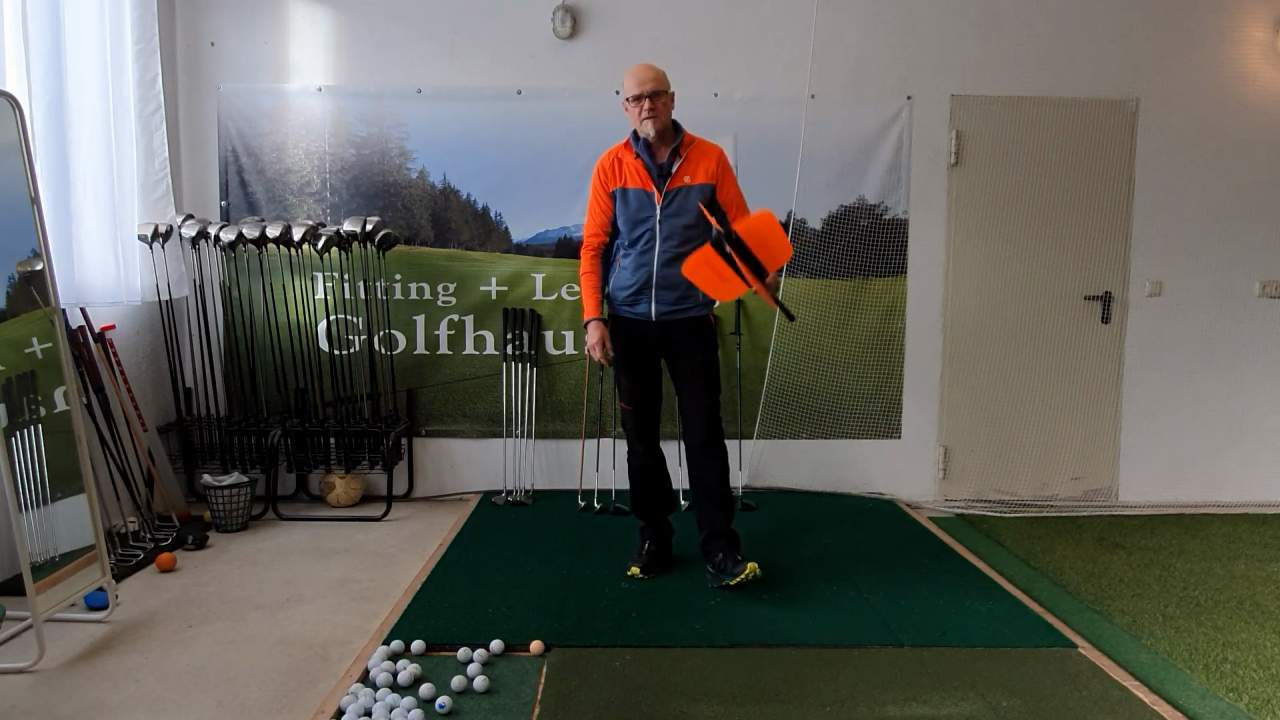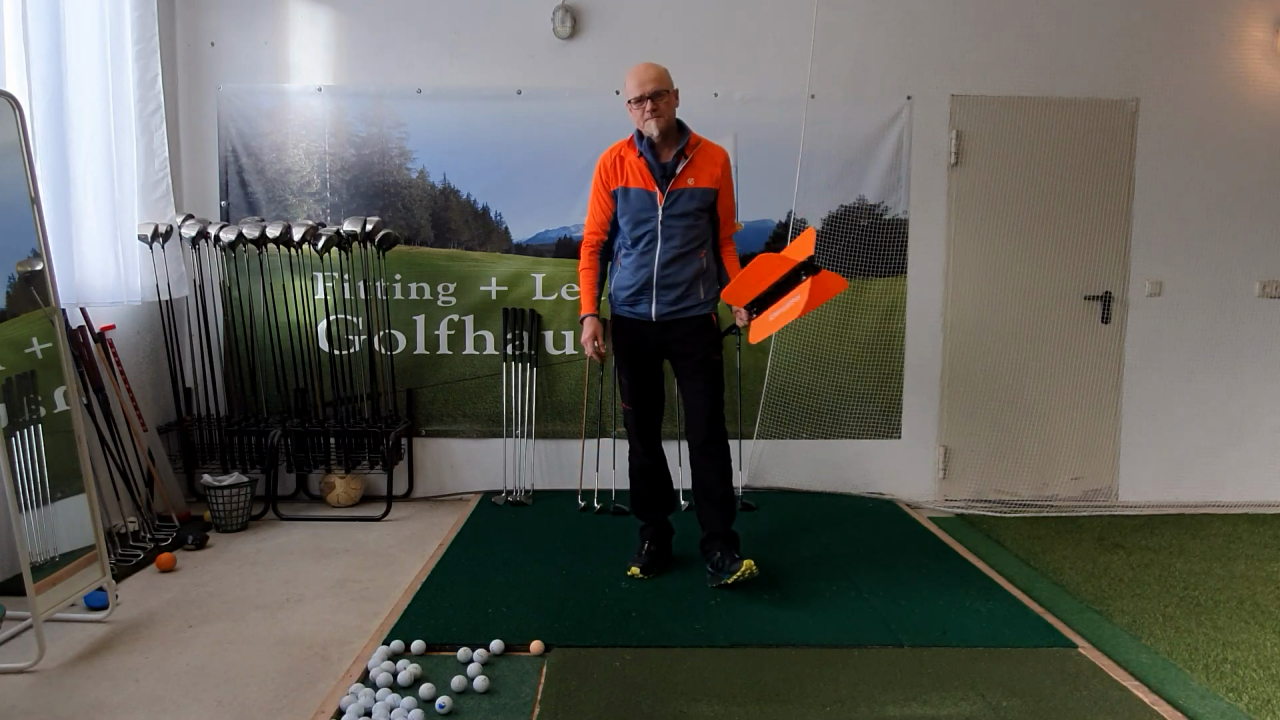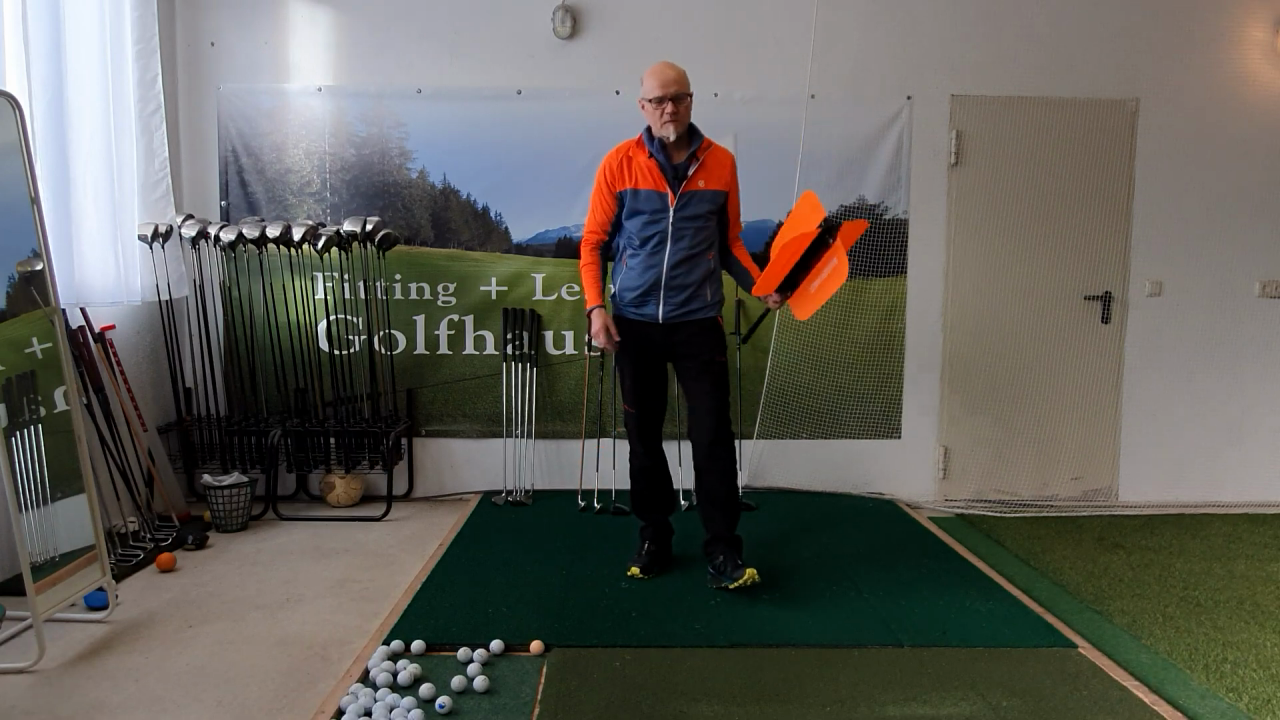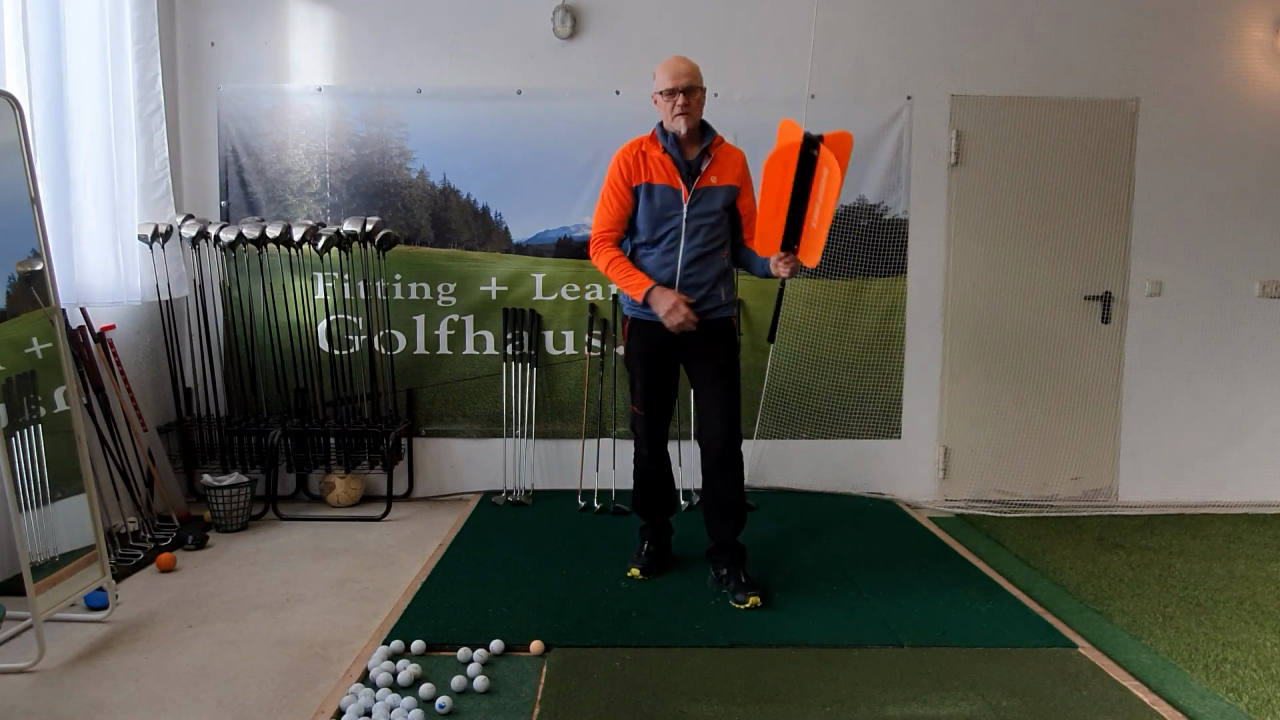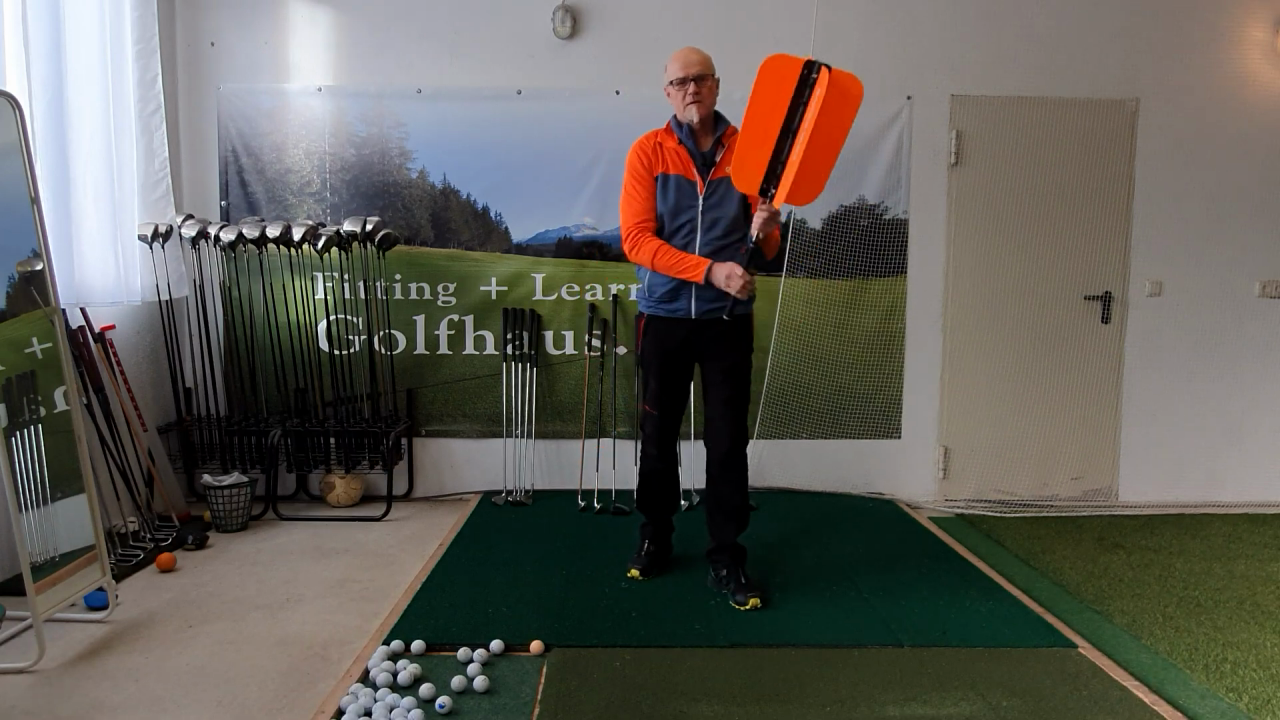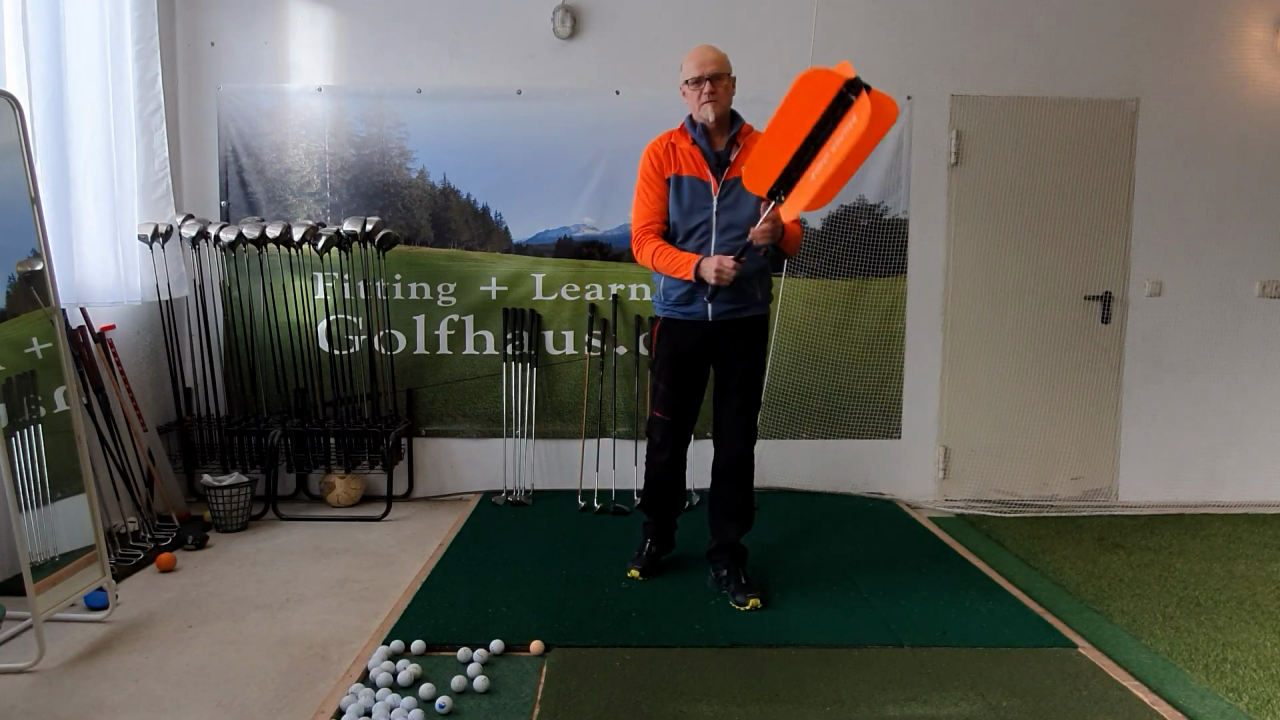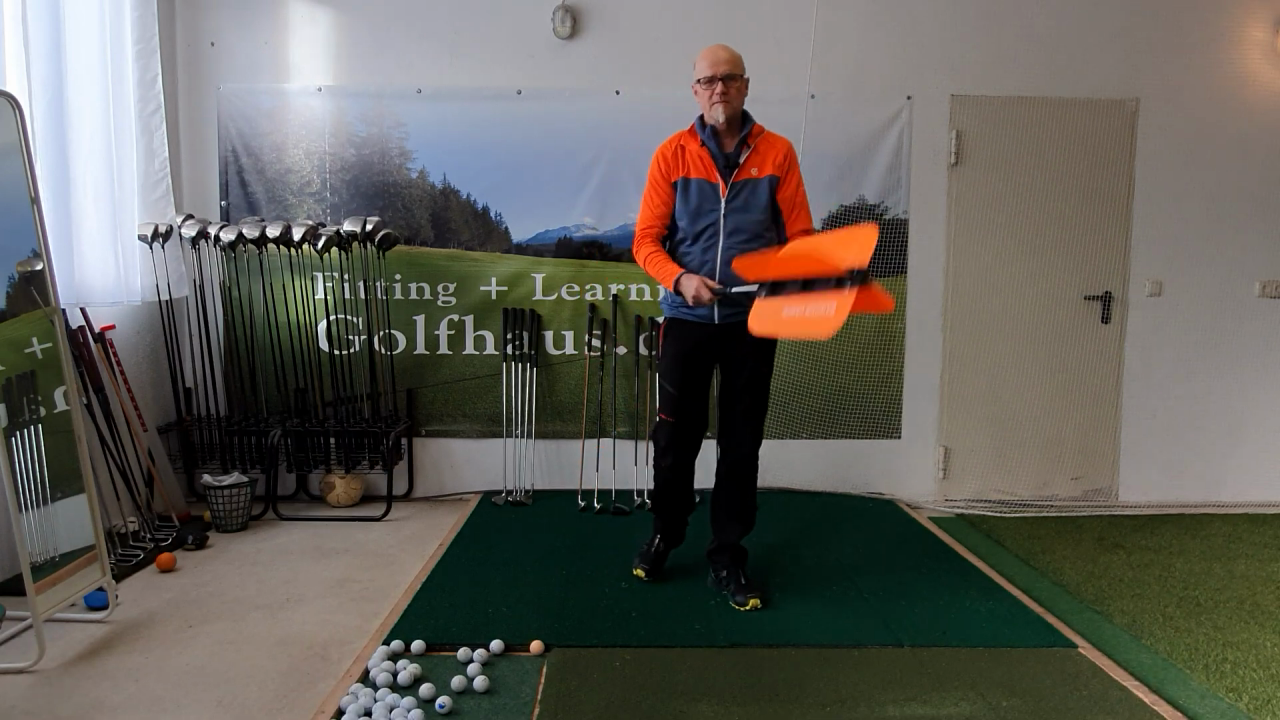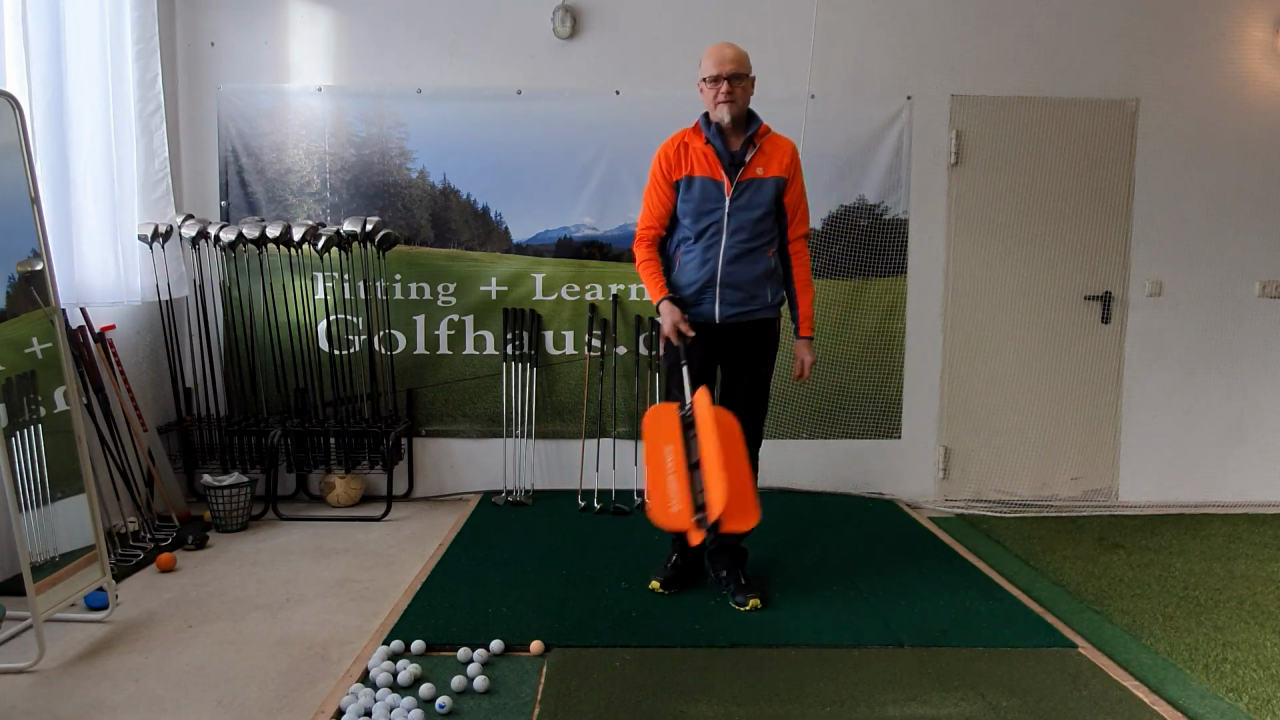
dt=0.2s
person 1, frame 1
left shoulder: (710, 158)
right shoulder: (611, 165)
left elbow: (737, 228)
right elbow: (594, 247)
right wrist: (594, 317)
left hip: (691, 319)
right hip: (629, 322)
left knee: (705, 433)
right knee: (640, 434)
left ankle: (720, 548)
right ankle: (653, 536)
person 1, frame 2
left shoulder: (713, 160)
right shoulder: (612, 163)
left elbow: (724, 239)
right elbow: (594, 243)
right wrist: (590, 313)
left hip: (694, 318)
right hip: (631, 320)
left knee: (707, 432)
right knee: (642, 434)
left ankle: (719, 547)
right ankle: (654, 536)
person 1, frame 3
left shoulder: (721, 163)
right shoulder: (619, 162)
right elbow: (594, 242)
left wrist: (759, 283)
right wrist: (596, 306)
left hip: (699, 321)
right hip: (635, 321)
left knee: (713, 435)
right knee: (643, 434)
left ankle: (723, 551)
right ankle: (654, 537)
person 1, frame 4
left shoulder: (732, 161)
right shoulder: (631, 159)
left elbow: (743, 240)
right elbow: (603, 243)
left wrist: (772, 262)
right wrist: (652, 293)
left hip: (714, 321)
right hip: (649, 323)
left knee: (722, 440)
right knee: (649, 436)
left ankle: (726, 558)
right ankle: (654, 537)
person 1, frame 5
right shoulder: (647, 151)
left elbow: (761, 237)
right elbow: (637, 240)
left wrist: (767, 226)
right wrist: (710, 270)
left hip: (728, 319)
right hip: (664, 316)
left knee: (728, 440)
right knee: (658, 434)
left ankle: (726, 558)
right ankle: (655, 535)
person 1, frame 6
right shoulder: (661, 153)
left elbow: (791, 241)
right elbow: (644, 242)
left wrist: (776, 230)
right wrist: (699, 266)
left hip: (745, 320)
right hip: (679, 318)
left knee: (736, 443)
right knee: (667, 436)
left ankle: (727, 558)
right ankle: (657, 535)
person 1, frame 7
left shoulder: (778, 152)
right shoulder: (671, 154)
left elbow: (800, 236)
right elbow: (646, 241)
right wrist: (681, 279)
left hip: (753, 323)
right hip: (687, 320)
left knee: (741, 443)
right knee: (675, 436)
left ankle: (728, 557)
right ankle: (665, 533)
person 1, frame 8
left shoulder: (782, 154)
right shoulder: (674, 152)
left elbow: (797, 244)
right elbow: (647, 240)
left wrist: (804, 330)
right wrist: (663, 302)
left hip: (755, 325)
right hip: (689, 323)
left knee: (741, 444)
left ankle: (728, 556)
right ankle: (683, 549)
